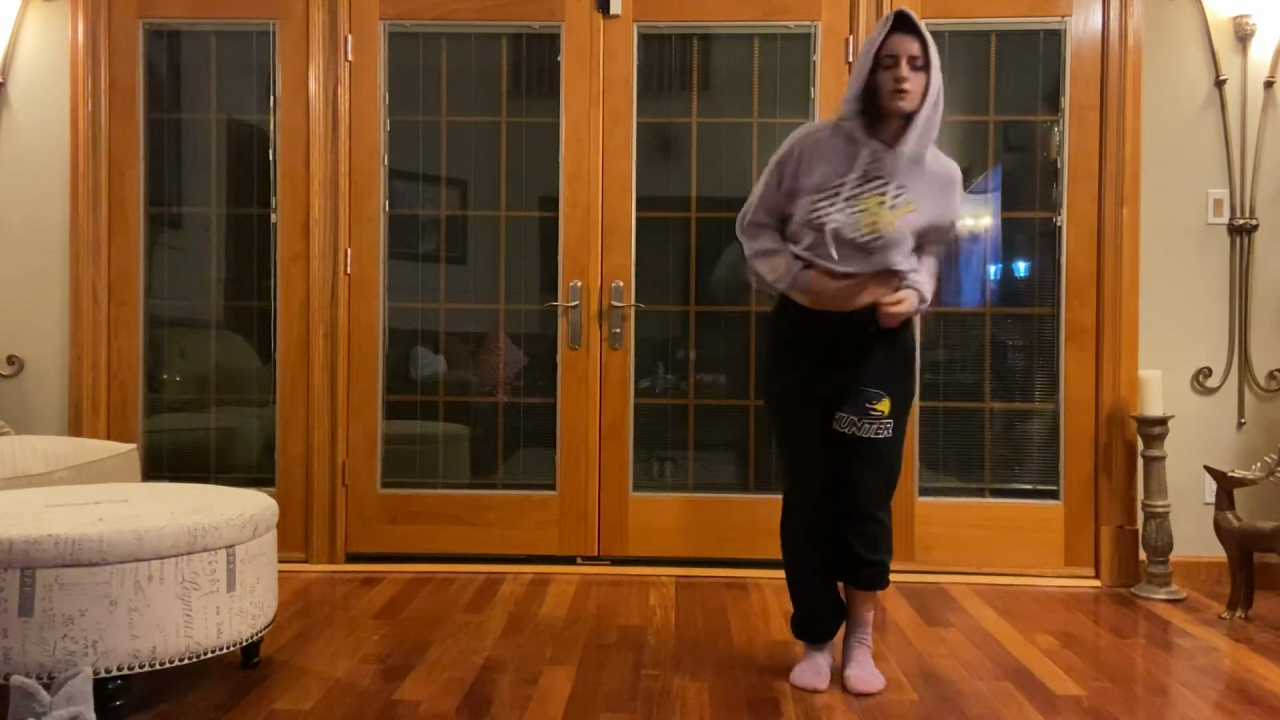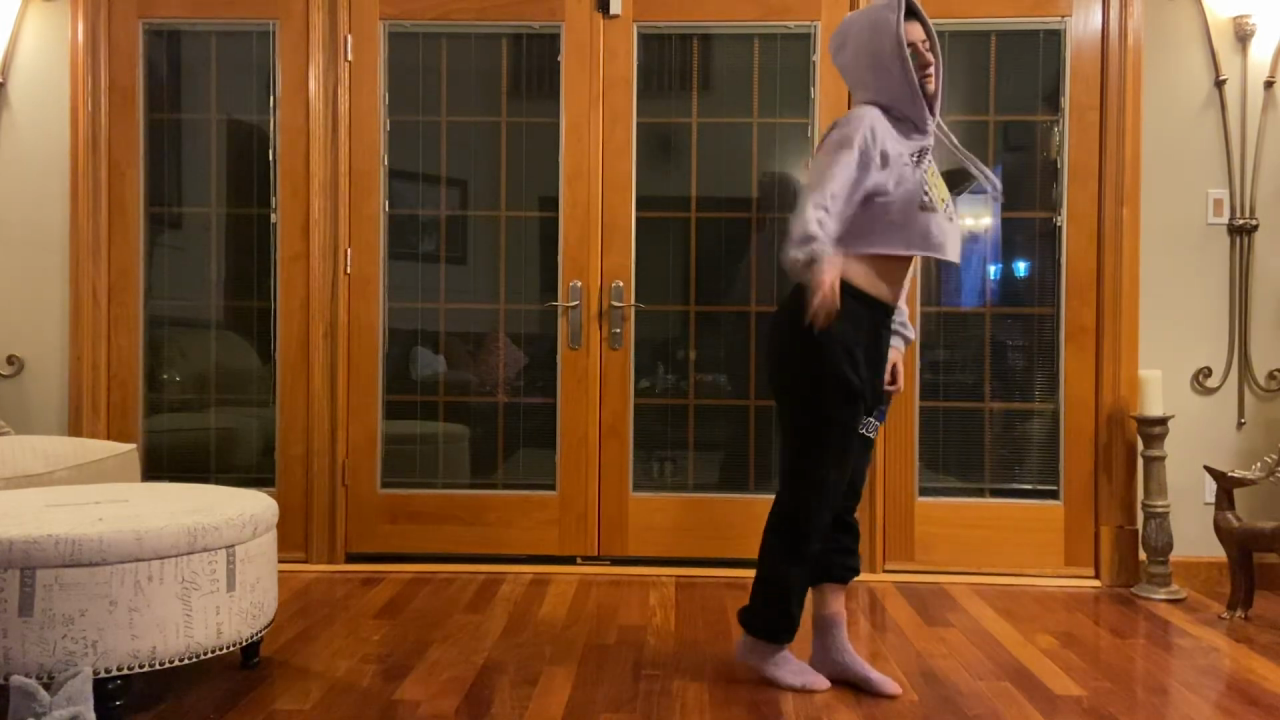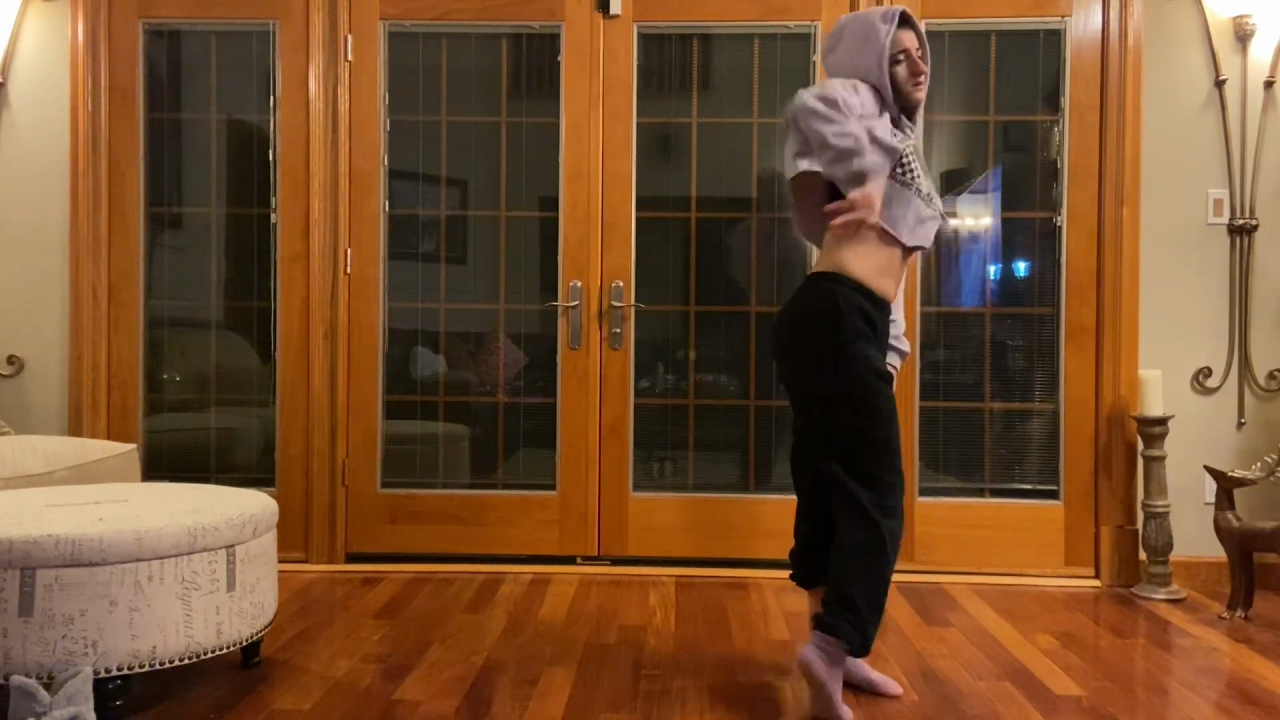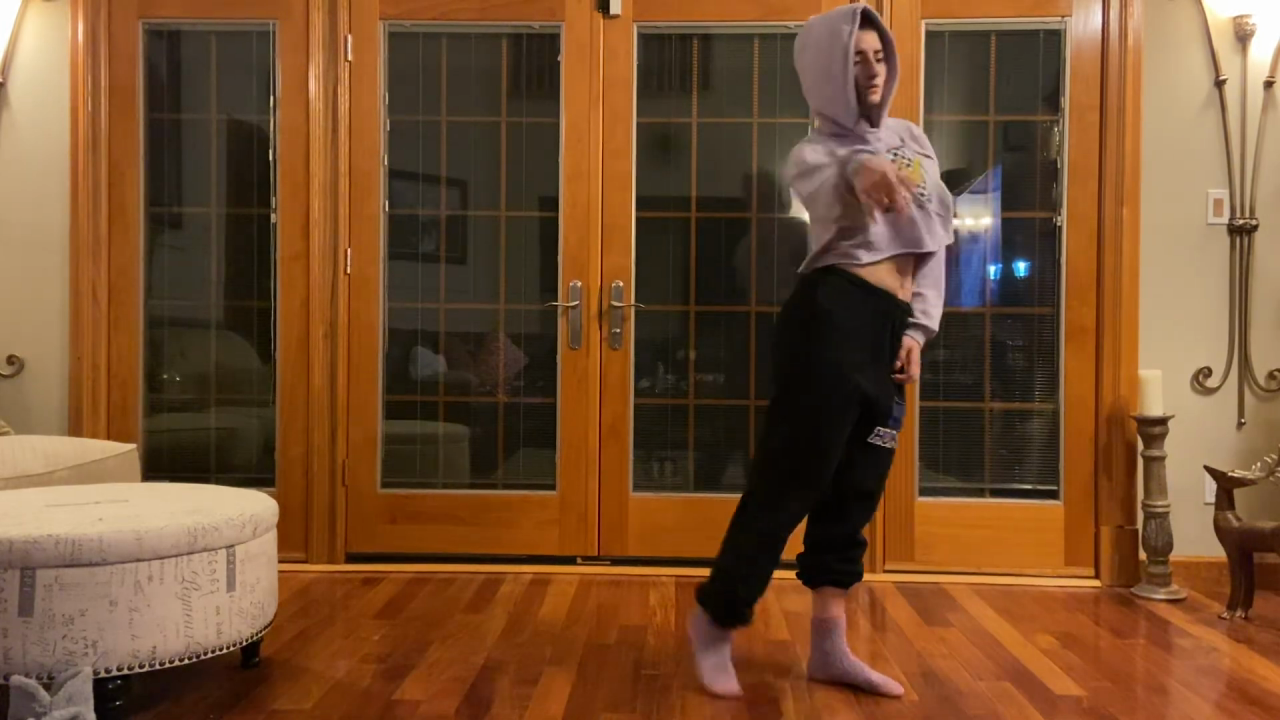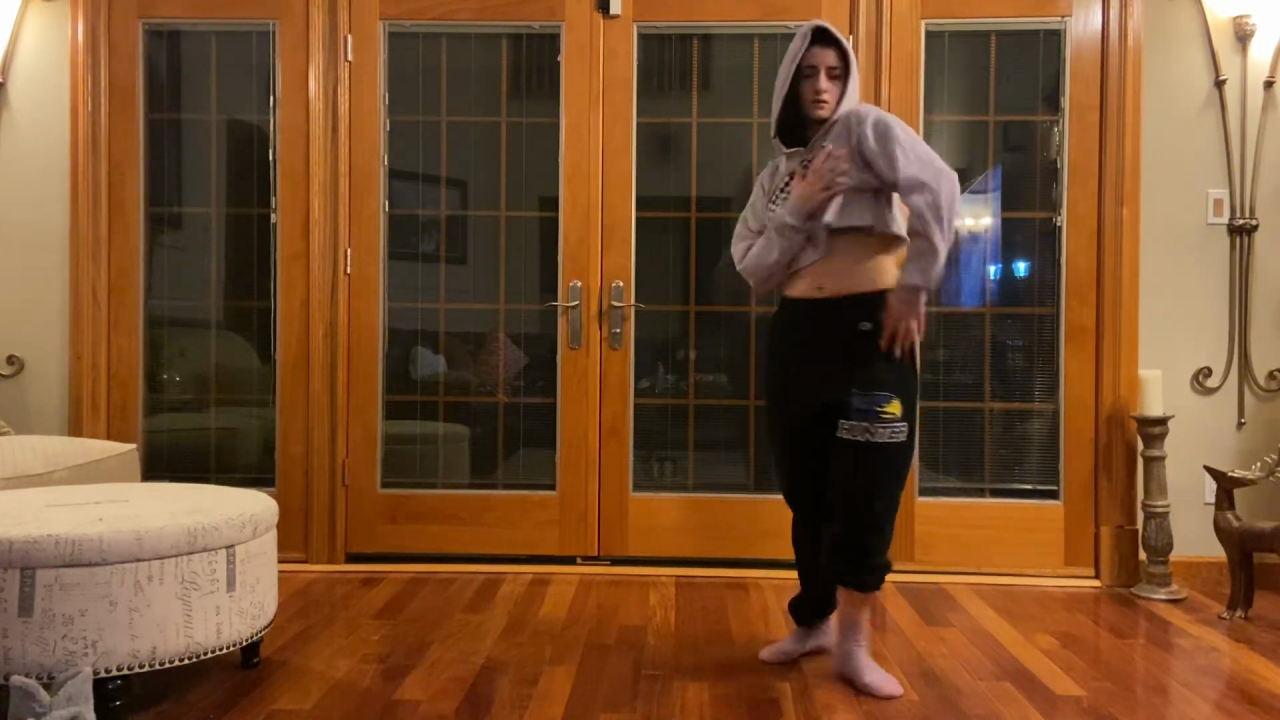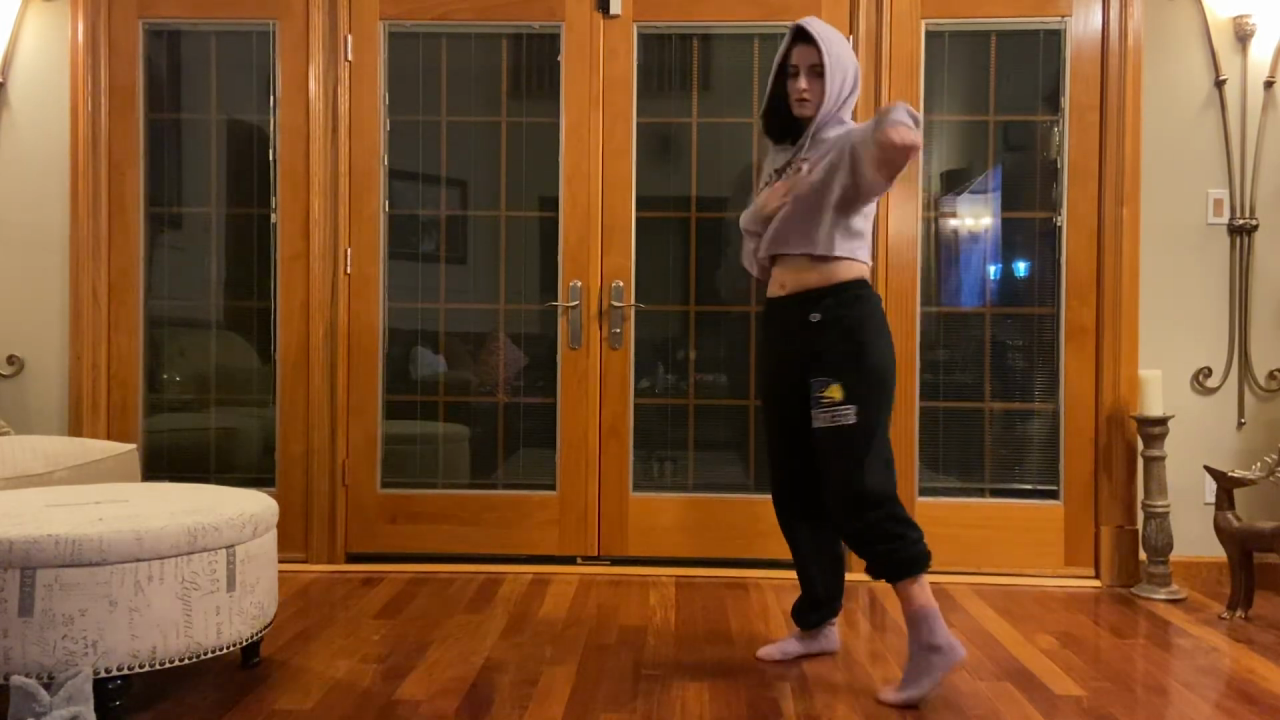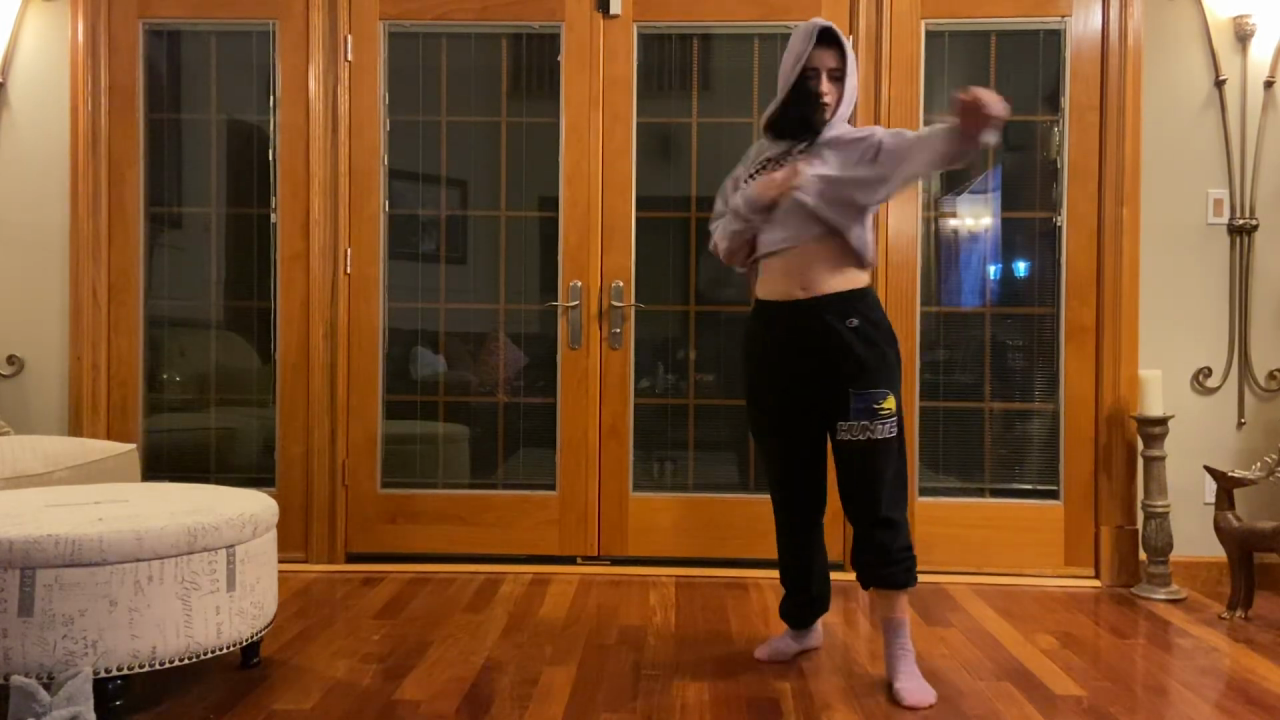
dt=0.4s
person 1, frame 1
left shoulder: (939, 173)
right shoulder: (814, 145)
right elbow: (755, 225)
left wrist: (911, 291)
right wrist: (795, 281)
left hip: (879, 343)
right hip: (804, 334)
left knee: (864, 496)
right knee: (807, 493)
left ankle: (859, 643)
right ankle: (816, 639)
person 1, frame 2
left shoulder: (911, 137)
right shoulder: (862, 129)
right elbow: (819, 205)
left wrist: (896, 337)
right wrist: (817, 265)
left hip: (865, 329)
right hip: (828, 323)
left knee: (837, 491)
right knee: (812, 486)
left ankle: (833, 646)
right ankle: (762, 634)
person 1, frame 3
left shoulder: (895, 143)
right shoulder: (862, 112)
right elbow: (810, 107)
left wrist: (891, 351)
right wrist: (861, 182)
left hip: (850, 325)
right hip: (835, 319)
left knee: (834, 487)
right knee: (873, 489)
left ankle: (837, 646)
right ankle: (832, 643)
person 1, frame 4
left shoulder: (913, 140)
right shoulder: (817, 152)
left elbow: (933, 245)
right elbow: (846, 222)
left wrist: (919, 327)
right wrist: (875, 189)
left hip: (889, 329)
right hip: (830, 316)
left knee: (852, 492)
right knee: (792, 475)
left ankle: (830, 648)
right ankle: (715, 620)
person 1, frame 5
left shoulder: (866, 129)
right shoulder: (776, 172)
left elbow: (937, 185)
right elbow: (753, 269)
left wrist: (913, 290)
right wrist: (798, 208)
left hip: (869, 327)
right hip: (797, 332)
left knee: (865, 491)
right knee: (808, 490)
left ankle: (851, 643)
right ankle: (814, 621)
person 1, frame 6
left shoulder: (847, 140)
right shoulder: (776, 155)
left elbow: (883, 156)
right elbow: (753, 252)
left wrist: (896, 131)
right wrist: (762, 212)
left hip: (843, 318)
right hip: (785, 326)
left knee: (854, 476)
right knee: (796, 486)
left ankle: (931, 638)
right ankle: (817, 623)
person 1, frame 7
left shoulder: (857, 147)
right shoulder: (758, 157)
left elbow: (920, 153)
right elbow: (724, 245)
left wrist: (969, 127)
right wrist: (748, 198)
left hip: (848, 326)
right hip: (772, 334)
left knee: (874, 489)
right knee: (791, 492)
left ankle: (901, 653)
right ankle: (802, 621)
